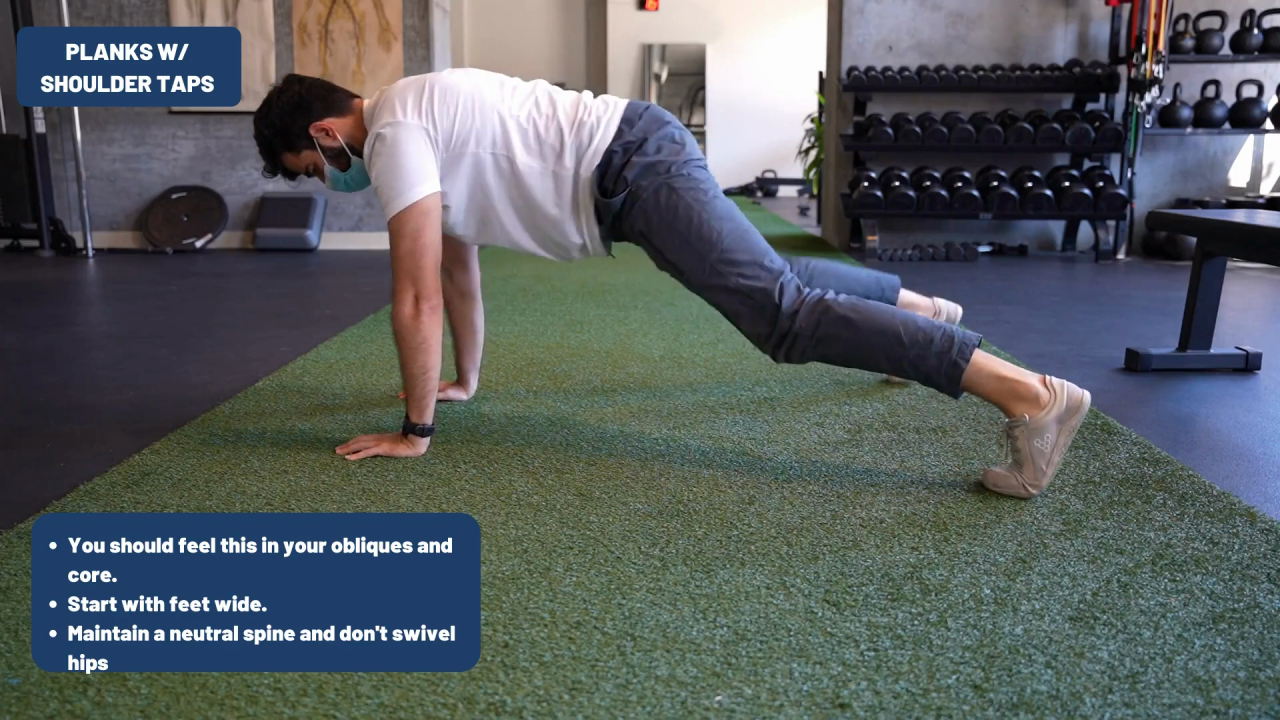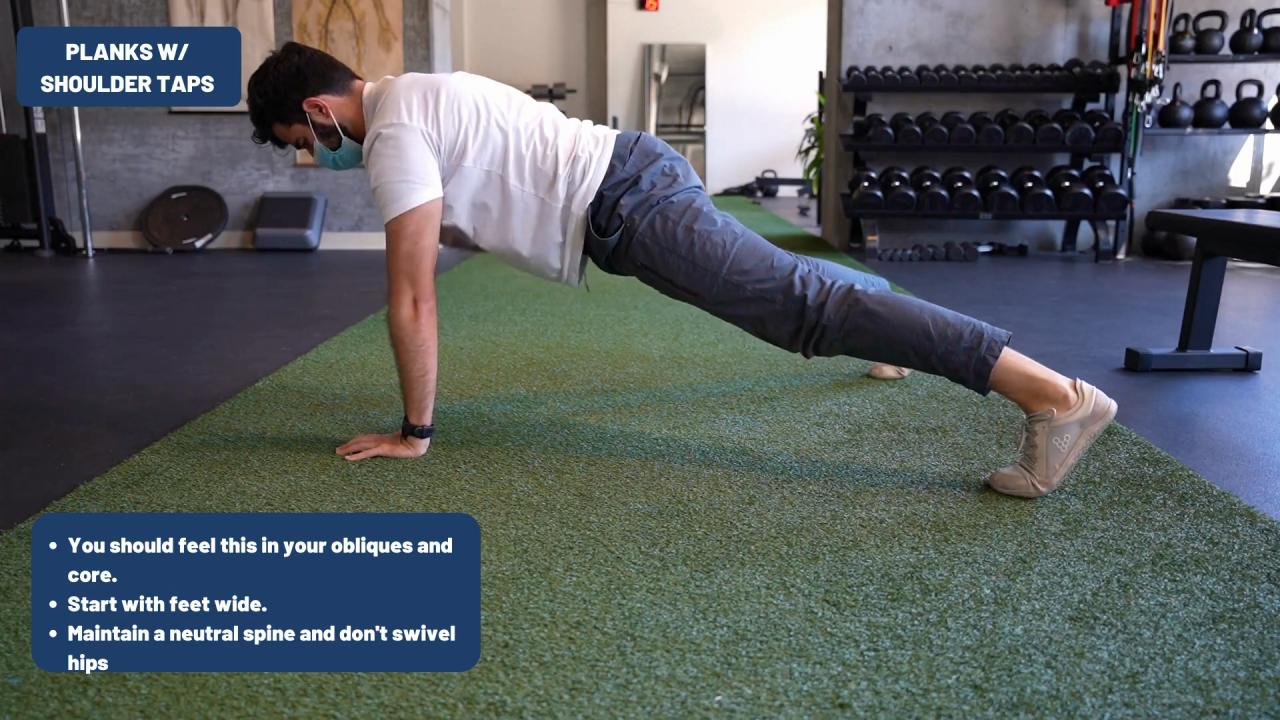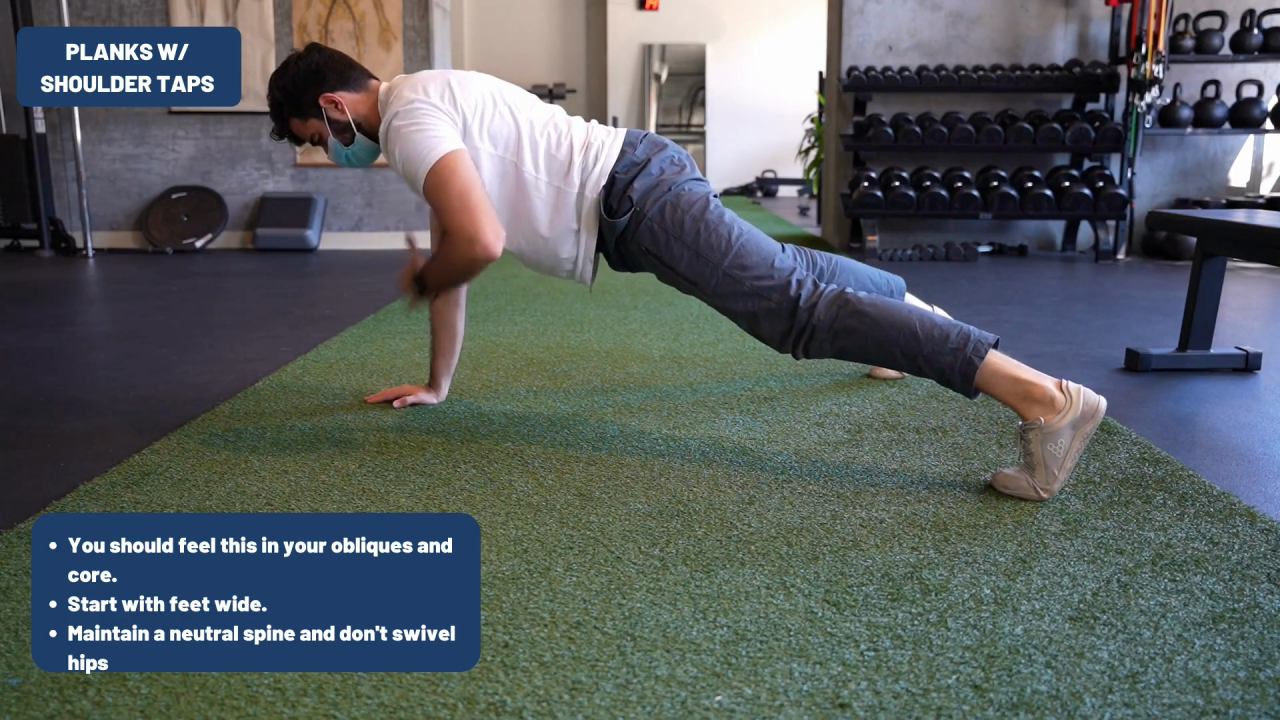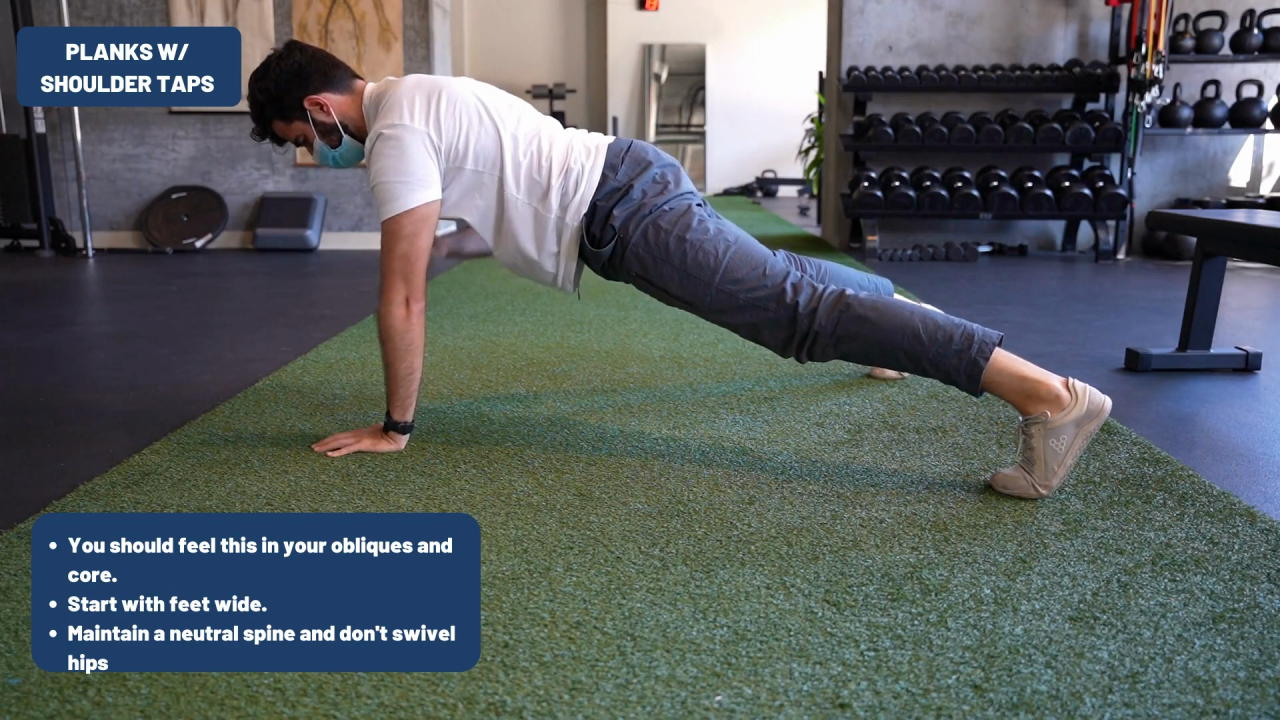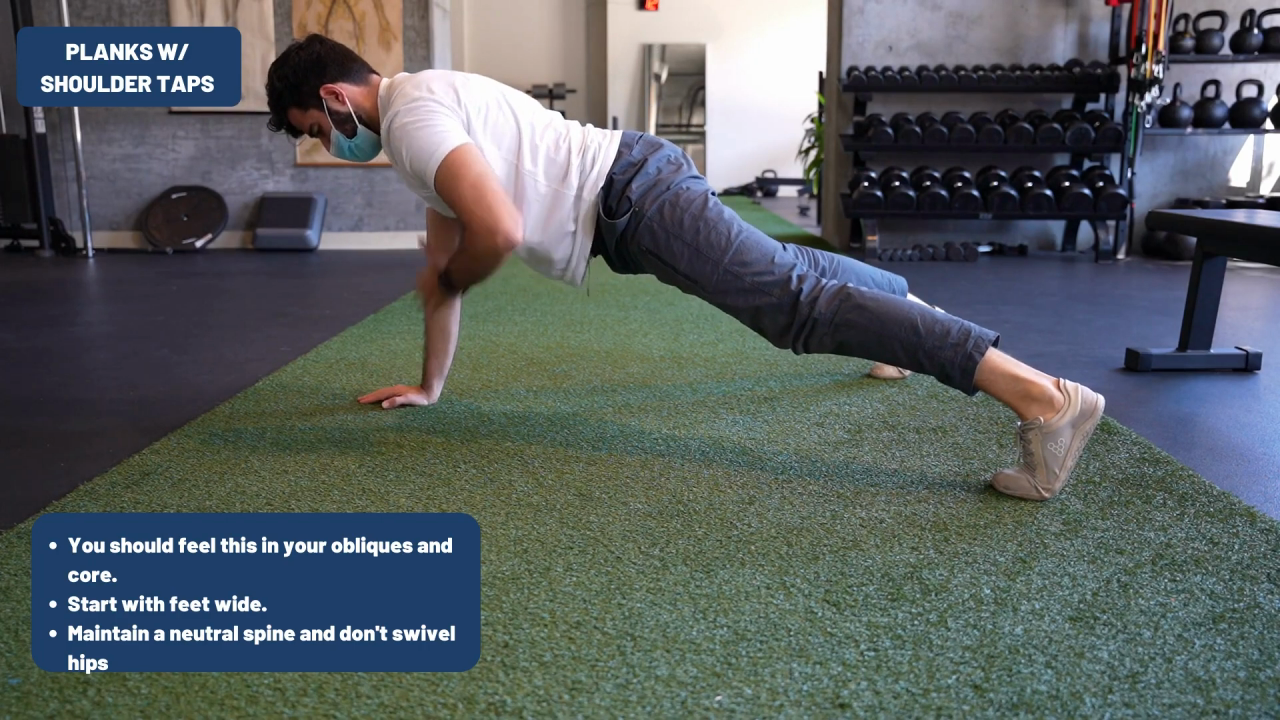
dt=1s
person 1, frame 1
left shoulder: (391, 135)
right shoulder: (417, 118)
left elbow: (415, 295)
right elbow: (456, 265)
left wrist: (415, 427)
right wrist: (463, 378)
left hip: (633, 166)
right hip: (640, 154)
left knee: (778, 309)
right knee: (771, 275)
left ankle: (1029, 396)
right ankle: (917, 310)
person 1, frame 2
left shoulder: (391, 134)
right shoulder: (413, 103)
left elbow: (411, 300)
right elbow: (500, 209)
left wrist: (415, 430)
right wrist: (432, 238)
left hip: (627, 208)
right hip: (632, 176)
left knee: (798, 305)
right knee: (780, 277)
left ankle: (1054, 396)
right ankle: (896, 308)
person 1, frame 3
left shoulder: (409, 117)
right shoulder: (424, 109)
left elbow: (479, 243)
right elbow: (456, 249)
left wrist: (424, 277)
right wrist: (437, 382)
left hip: (636, 196)
right hip: (638, 187)
left knee: (794, 305)
right knee: (783, 270)
left ankle: (1042, 397)
right ankle: (907, 306)
person 1, frame 4
left shoulder: (394, 135)
right shoulder: (416, 101)
left elbow: (402, 300)
left wrist: (395, 426)
right wrist: (433, 240)
left hip: (621, 215)
right hip: (629, 178)
left knee: (793, 310)
right knee: (778, 279)
left ankle: (1048, 395)
right ankle: (902, 307)
person 1, frame 5
left shoulder: (412, 117)
right shoulder: (419, 109)
left elbow: (500, 231)
right elbow: (445, 249)
left wrist: (447, 279)
right wrist: (430, 382)
left hip: (633, 196)
right hip: (634, 192)
left knee: (794, 300)
right knee: (783, 268)
left ankle: (1043, 396)
right ankle: (911, 307)
